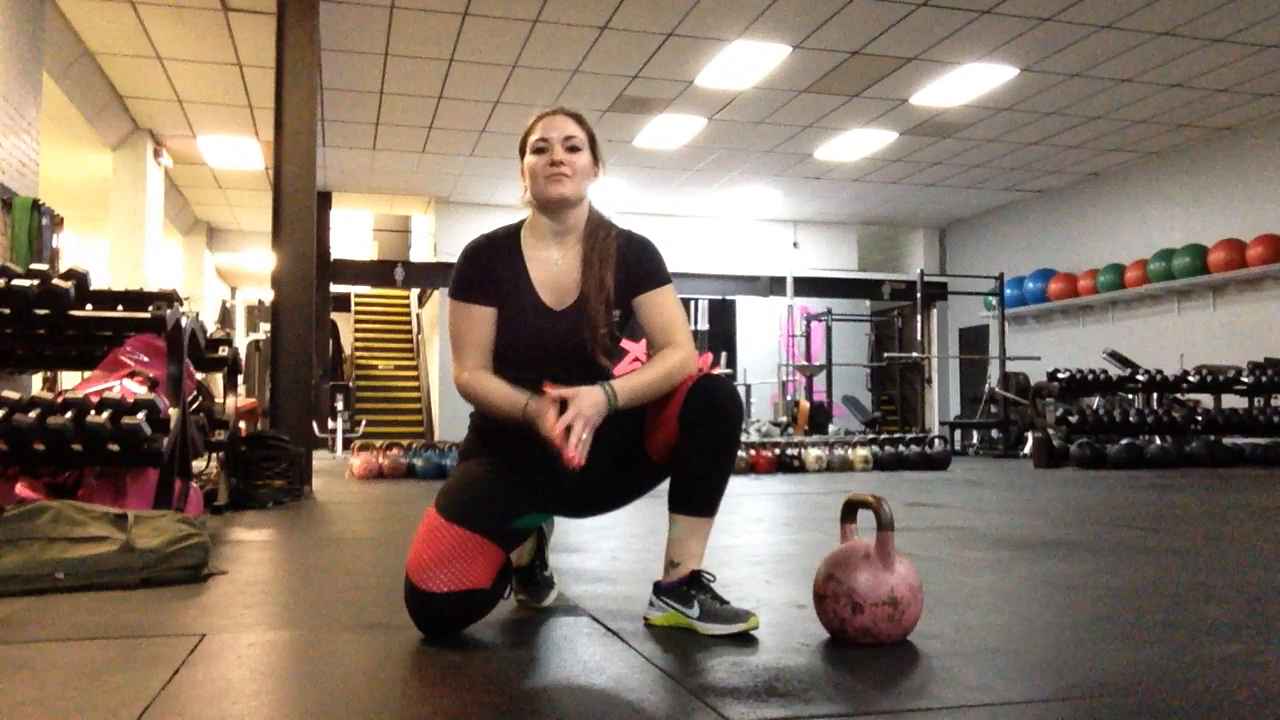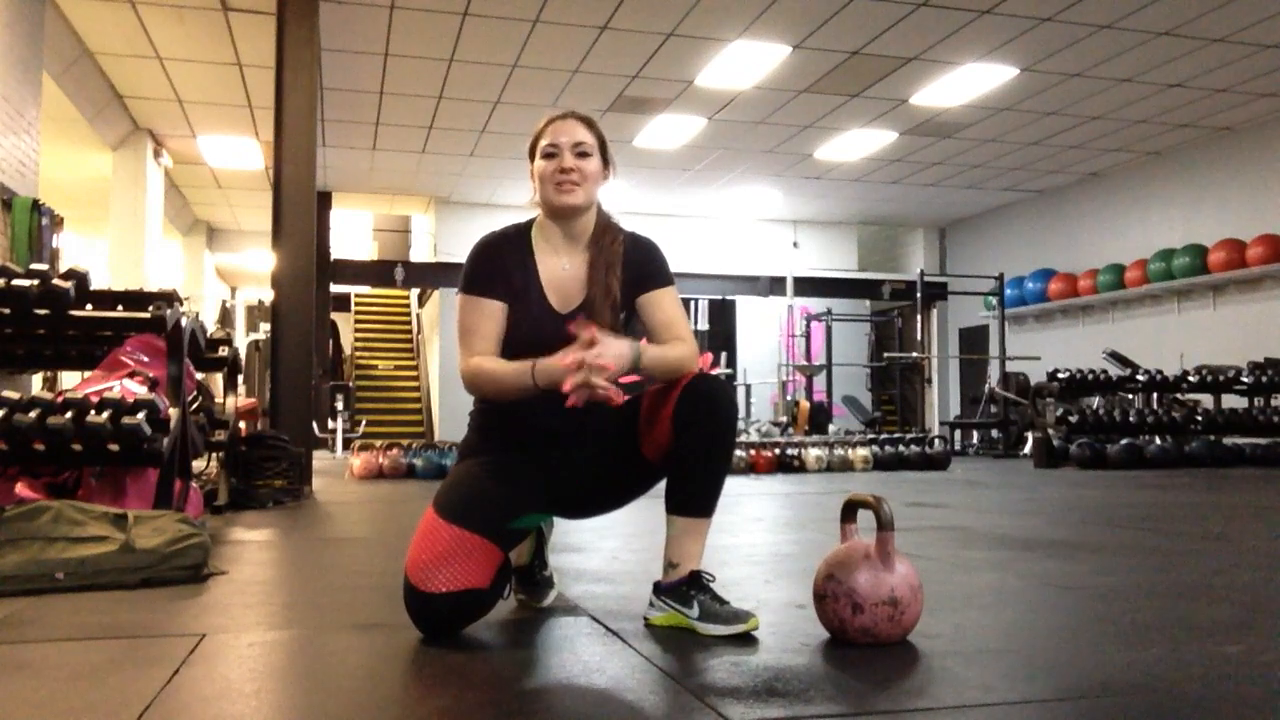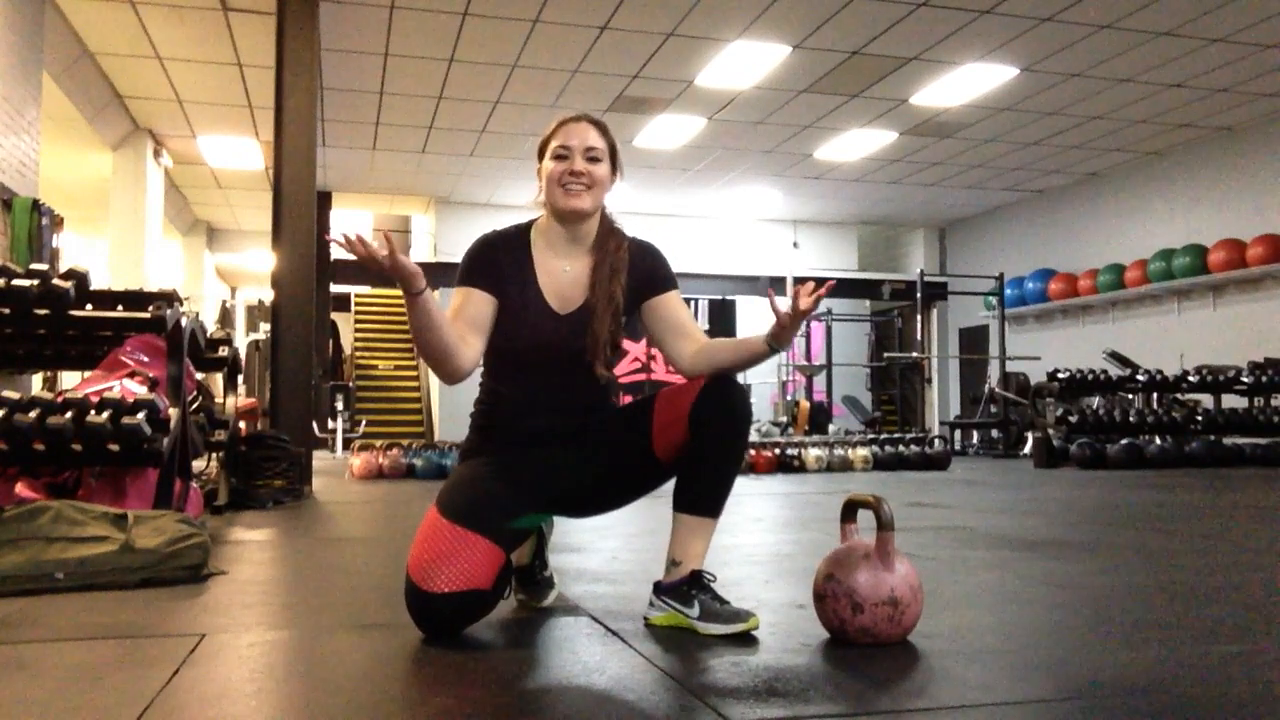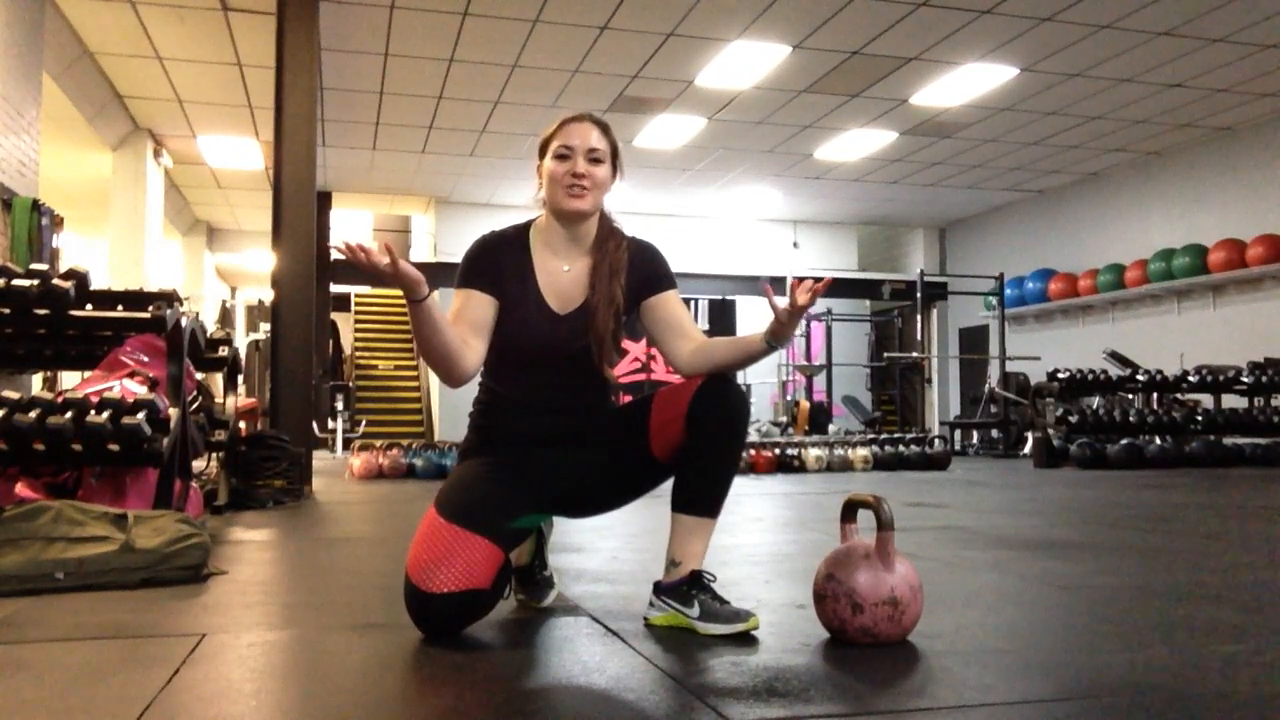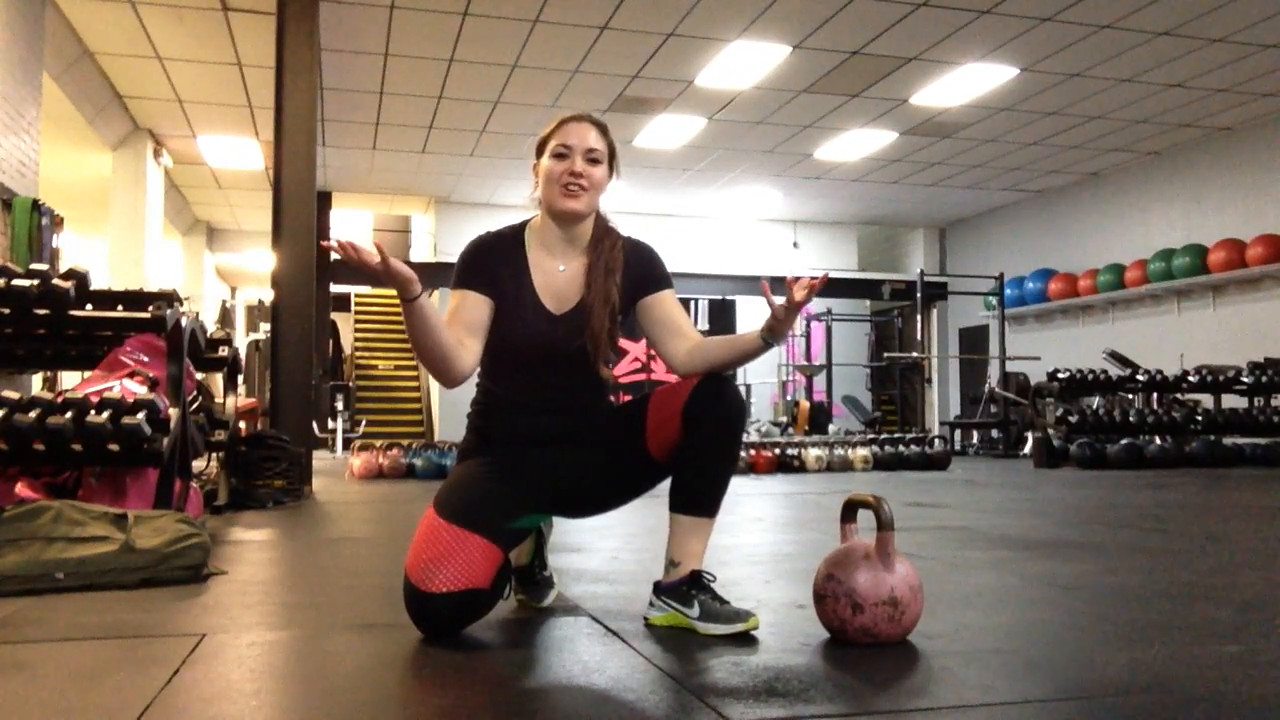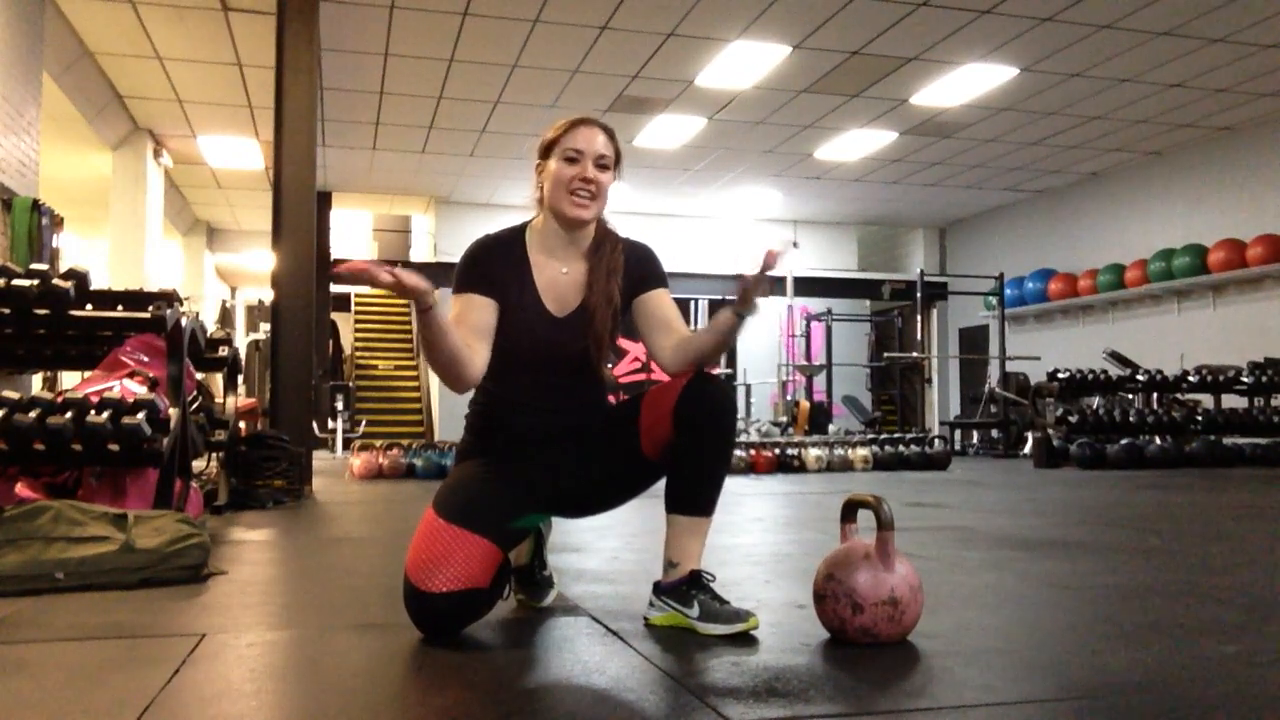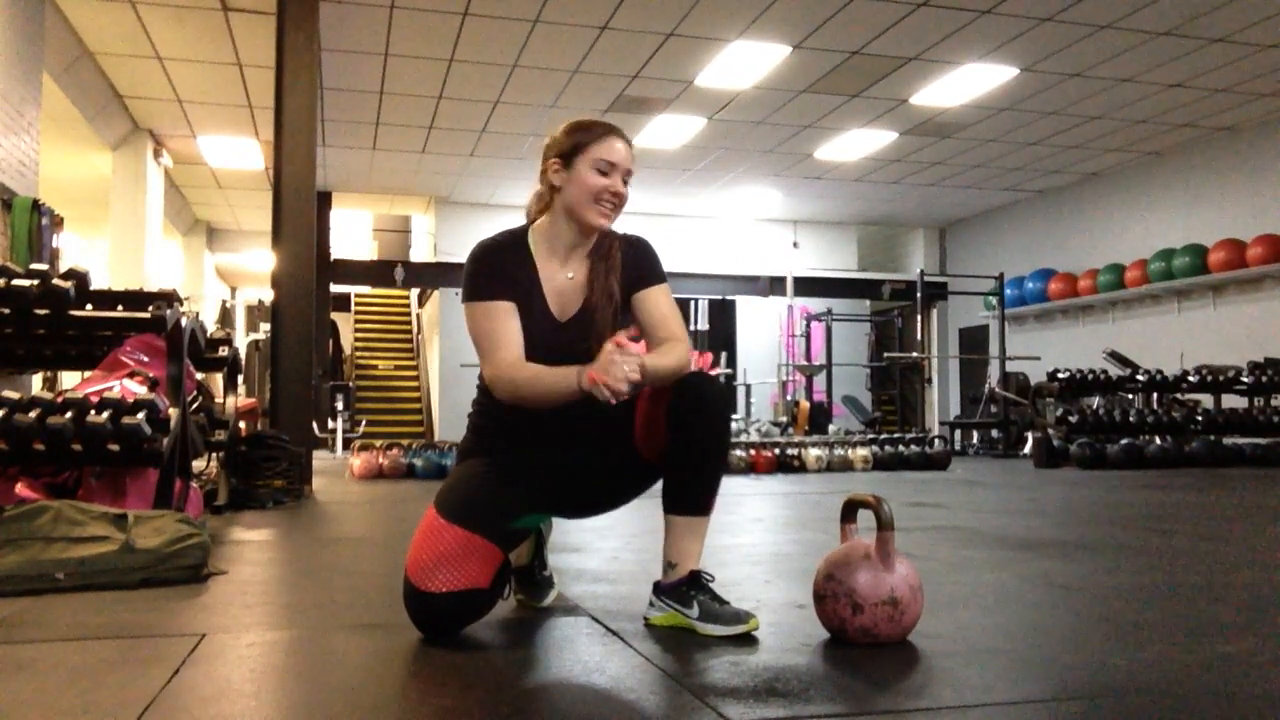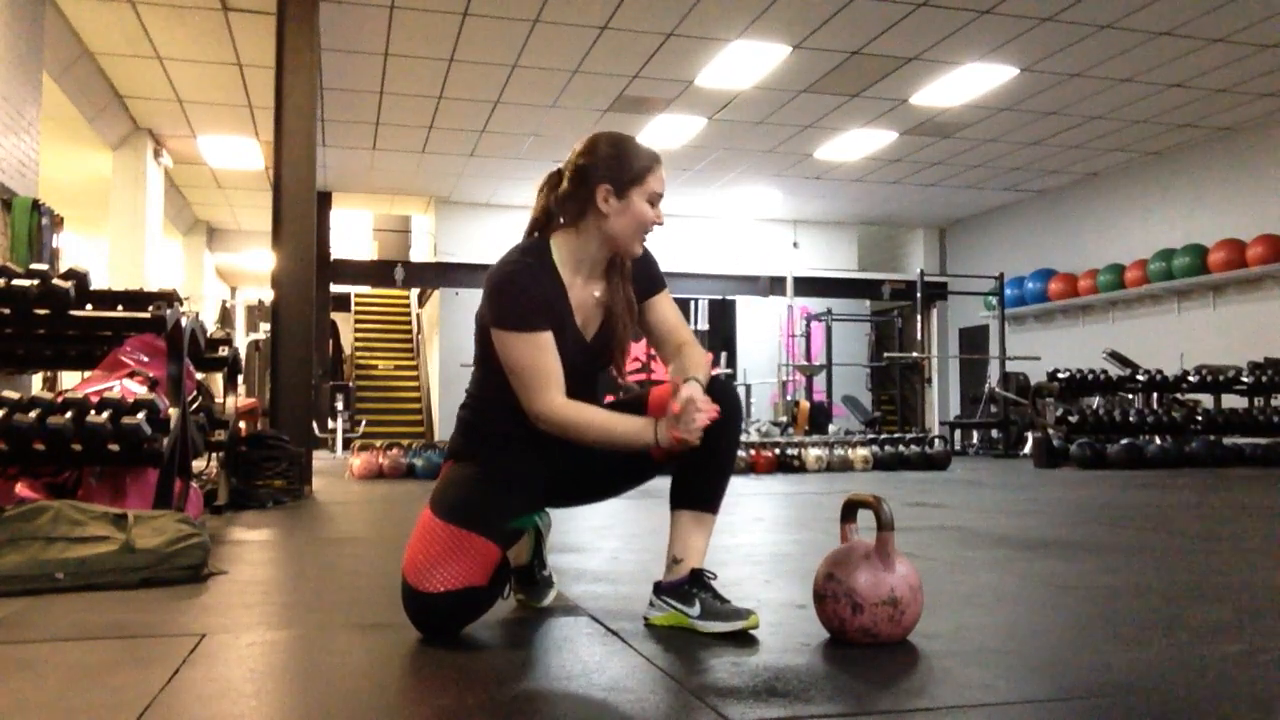
dt=0.5s
person 1, frame 1
left shoulder: (631, 253)
right shoulder: (486, 258)
left elbow: (680, 354)
right elbow: (469, 375)
left wrist: (604, 397)
right wrist: (535, 409)
left hip: (597, 448)
right hip: (508, 456)
left knee: (715, 400)
right knee: (437, 607)
left ankle: (678, 590)
right ankle: (525, 544)
person 1, frame 2
left shoulder: (638, 255)
right shoulder: (496, 254)
left elbow: (684, 354)
right elbow: (475, 370)
left wrist: (627, 354)
right wrist: (547, 371)
left hip: (596, 447)
right hip: (507, 454)
left knee: (710, 398)
right knee: (435, 607)
left ankle: (678, 590)
right ankle: (524, 542)
person 1, frame 3
left shoulder: (639, 261)
right shoulder: (496, 254)
left elbow: (692, 354)
right elbow: (455, 364)
left wrist: (775, 339)
right wrist: (413, 286)
left hip: (596, 448)
right hip: (506, 455)
left knee: (722, 401)
right knee: (438, 607)
left ankle: (679, 590)
right ankle: (524, 543)
person 1, frame 4
left shoulder: (637, 261)
right shoulder: (494, 254)
left elbow: (690, 354)
right elbow: (458, 367)
left wrist: (773, 336)
right wrist: (416, 292)
left hip: (593, 449)
right hip: (505, 456)
left knee: (720, 400)
right knee: (438, 607)
left ankle: (679, 590)
right ankle: (524, 544)
person 1, frame 5
left shoulder: (634, 261)
right shoulder: (490, 255)
left elbow: (687, 354)
right elbow: (454, 367)
left wrist: (770, 333)
right wrist: (410, 292)
left hip: (593, 449)
right hip: (504, 456)
left knee: (717, 400)
right knee: (438, 608)
left ankle: (680, 589)
right ankle: (523, 545)
person 1, frame 6
left shoulder: (632, 261)
right shoulder: (491, 257)
left elbow: (675, 354)
right elbow: (463, 372)
left wrist: (738, 310)
right wrist: (424, 303)
left hip: (590, 449)
right hip: (502, 457)
left knee: (709, 399)
right knee: (436, 607)
left ankle: (678, 588)
right ankle: (522, 545)
person 1, frame 7
left shoulder: (632, 256)
right shoulder: (496, 259)
left elbow: (677, 348)
right elbow: (503, 375)
left wrist: (631, 368)
right wrist: (588, 376)
left hip: (595, 448)
right hip: (508, 454)
left knee: (704, 397)
right knee: (436, 607)
left ankle: (679, 590)
right ankle: (523, 542)
person 1, frame 8
left shoulder: (635, 266)
right shoulder: (519, 278)
left elbow: (684, 348)
right elbow: (547, 408)
left wrist: (690, 387)
right wrist: (661, 431)
left hip: (582, 447)
right hip: (499, 454)
left knee: (716, 401)
right knee: (435, 608)
left ankle: (680, 588)
right ankle: (521, 542)
